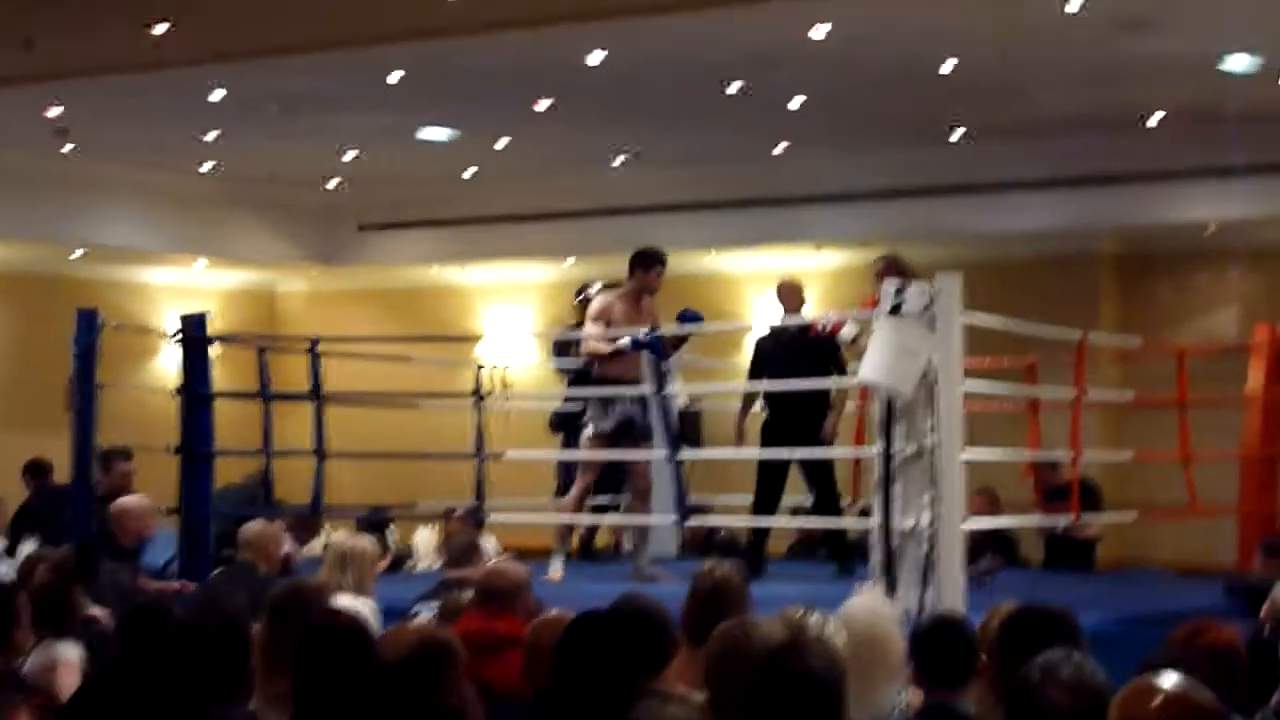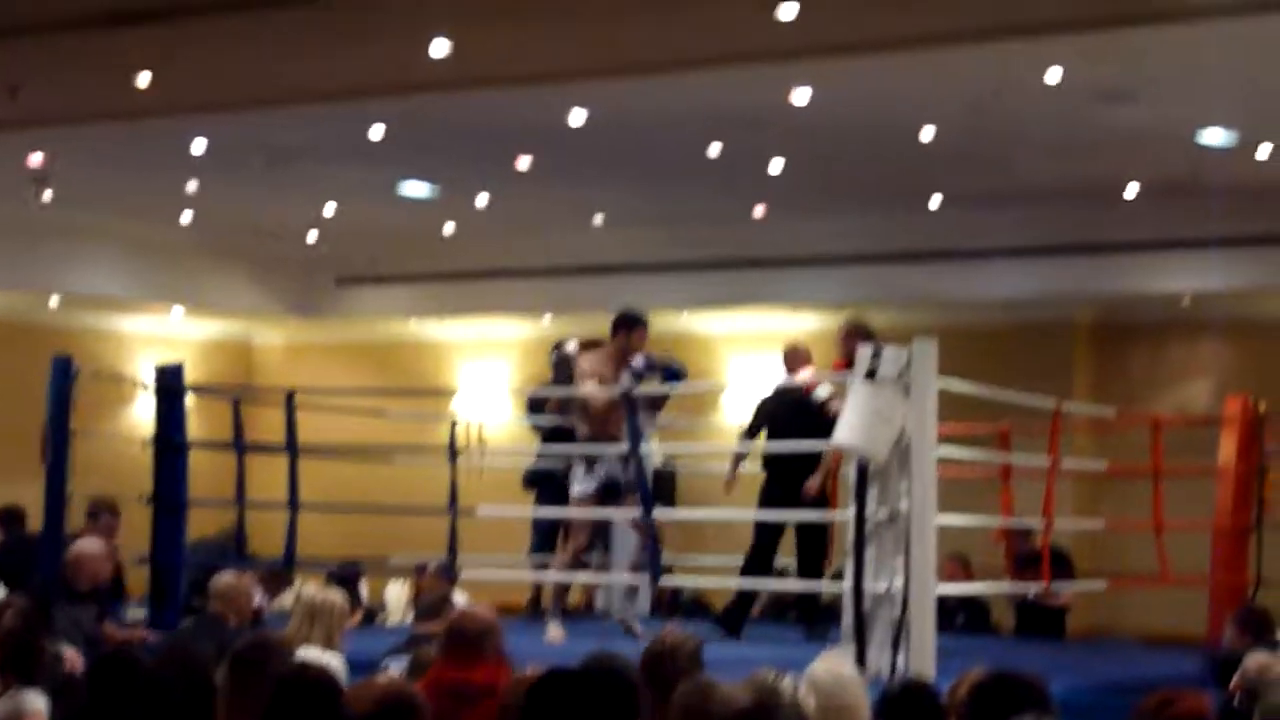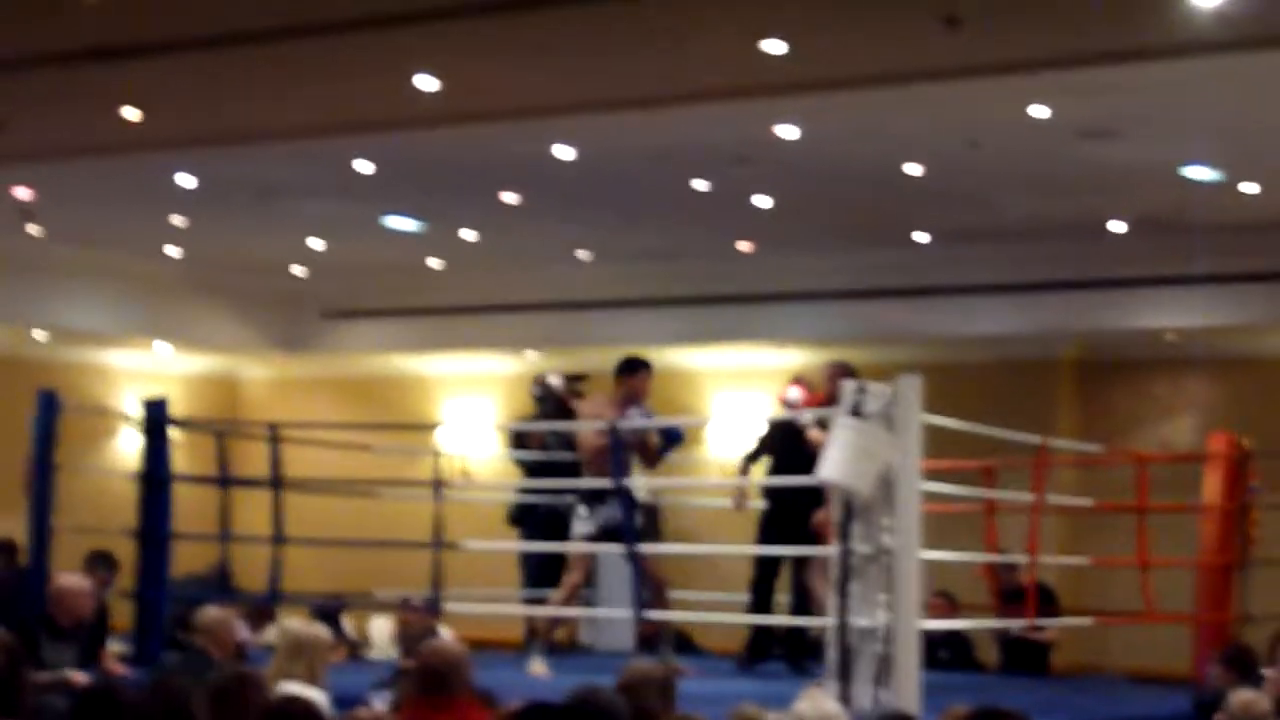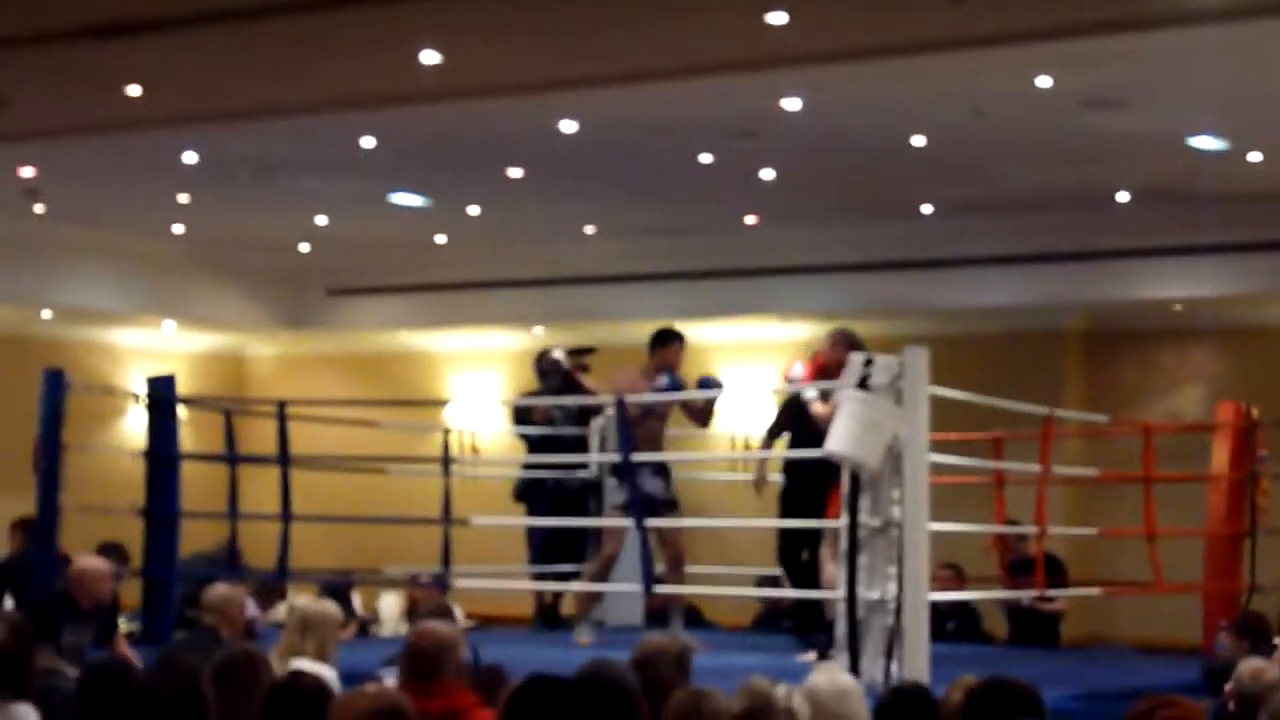
dt=0.2s
person 1, frame 1
left shoulder: (647, 308)
right shoulder: (604, 304)
left elbow: (663, 352)
right elbow: (588, 351)
left wrist: (682, 331)
right wrist: (628, 343)
left hip: (636, 399)
right hip: (605, 397)
left knee: (643, 486)
right knee: (585, 482)
left ankle: (640, 562)
right ankle: (558, 558)
person 1, frame 2
left shoulder: (633, 368)
right shoulder: (589, 363)
left elbow: (650, 408)
right elbow: (595, 402)
left wrist: (665, 385)
right wrist: (629, 378)
left hip: (621, 457)
right hip: (593, 458)
right knee: (577, 543)
left ankle: (626, 609)
right ankle: (554, 619)
person 1, frame 3
left shoulder: (639, 416)
right shoulder: (592, 409)
left elbow: (651, 460)
right elbow: (588, 450)
left wrist: (666, 442)
right wrist: (623, 428)
left hip: (622, 501)
right hip: (595, 501)
left knee: (655, 581)
right knee: (574, 582)
right ankle: (537, 654)
person 1, frame 4
left shoulder: (670, 384)
right shoulder: (627, 382)
left elbow: (701, 420)
left wrist: (708, 398)
right wrist: (650, 398)
left hip: (657, 472)
right hip: (627, 471)
left knee: (675, 554)
right knee: (610, 551)
left ankle: (674, 627)
right ankle: (582, 621)
person 2, frame 1
left shoulder: (821, 339)
right shoulder: (766, 343)
left elbow: (841, 380)
right elbow: (753, 384)
left wrist: (834, 418)
right wrist: (741, 420)
left hip: (812, 426)
right hip: (776, 426)
left knee: (826, 493)
right knee: (765, 494)
left ankle: (840, 555)
right ankle: (753, 560)
person 2, frame 2
left shoulder: (819, 402)
right shoulder: (770, 403)
right elbow: (749, 437)
right wrist: (733, 469)
left hip: (808, 486)
right hip: (777, 484)
left knee: (812, 555)
right knee: (761, 551)
left ankle: (810, 618)
right ankle: (734, 617)
person 2, frame 3
right shoulder: (779, 429)
right elbow: (751, 459)
right wrist: (742, 486)
left hip: (808, 517)
right hip: (777, 513)
left knee: (804, 586)
right knee: (763, 579)
left ankle: (796, 652)
right ankle: (758, 646)
person 2, frame 4
left shoulder: (838, 401)
right shoulder: (796, 402)
right elbow: (772, 435)
right wrist: (762, 464)
left hip: (824, 488)
right hip: (795, 486)
left knee: (819, 557)
right knee: (788, 553)
left ankle: (811, 625)
right ankle: (810, 620)
person 3, frame 1
right shoulder: (568, 337)
right elbow: (568, 366)
right hip: (579, 418)
left knee: (609, 481)
right knee: (572, 479)
left ankle: (589, 538)
person 3, frame 2
right shoulder: (542, 395)
right elbow: (542, 423)
right wrist: (558, 395)
right hip: (553, 476)
right knee: (545, 536)
right ankle: (536, 595)
person 3, frame 3
right shoulder: (526, 428)
right elbow: (526, 458)
left wrist: (572, 406)
right wrist: (541, 425)
left hip: (569, 510)
right hip: (538, 509)
left knee: (562, 572)
right knee: (536, 572)
right ankle: (532, 631)
person 3, frame 4
left shoulder: (578, 398)
right shoulder: (529, 402)
left elbow: (602, 407)
right elbow: (531, 432)
left wrist: (579, 376)
right wrist: (547, 396)
left hip: (575, 484)
right hip: (543, 484)
left knee: (572, 548)
right knee: (542, 546)
left ankle: (555, 605)
right ankle: (542, 606)
